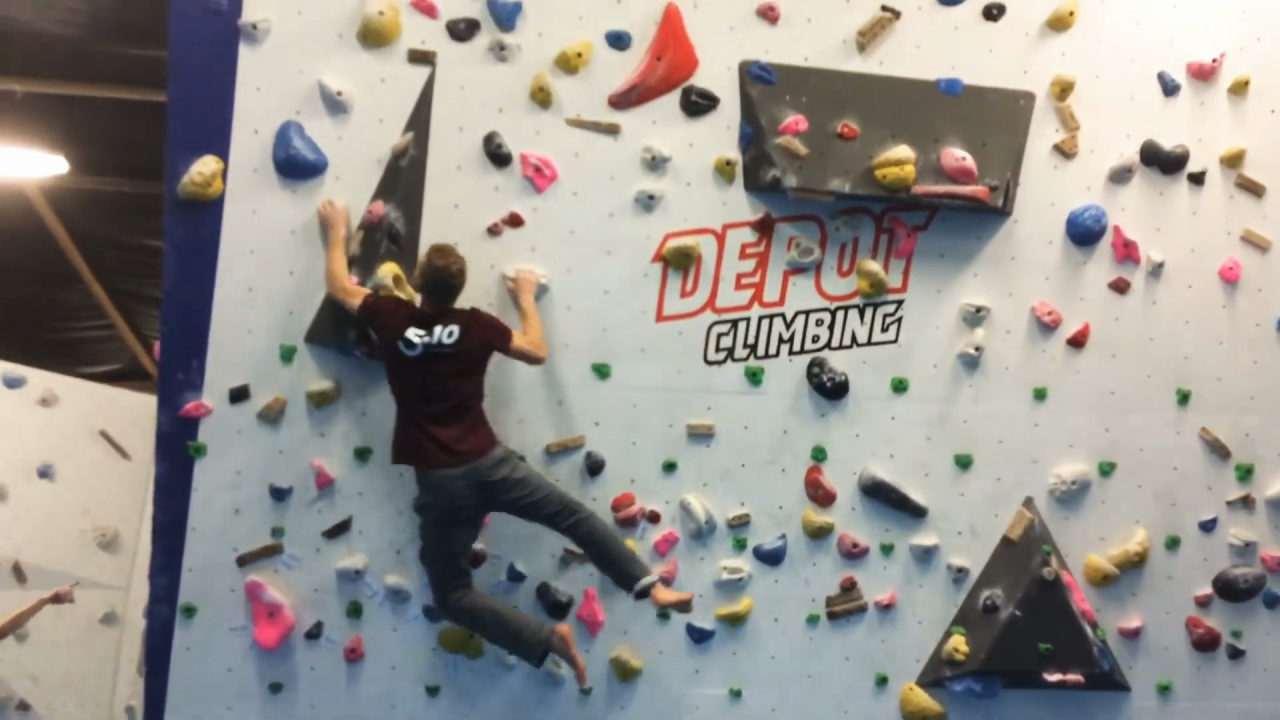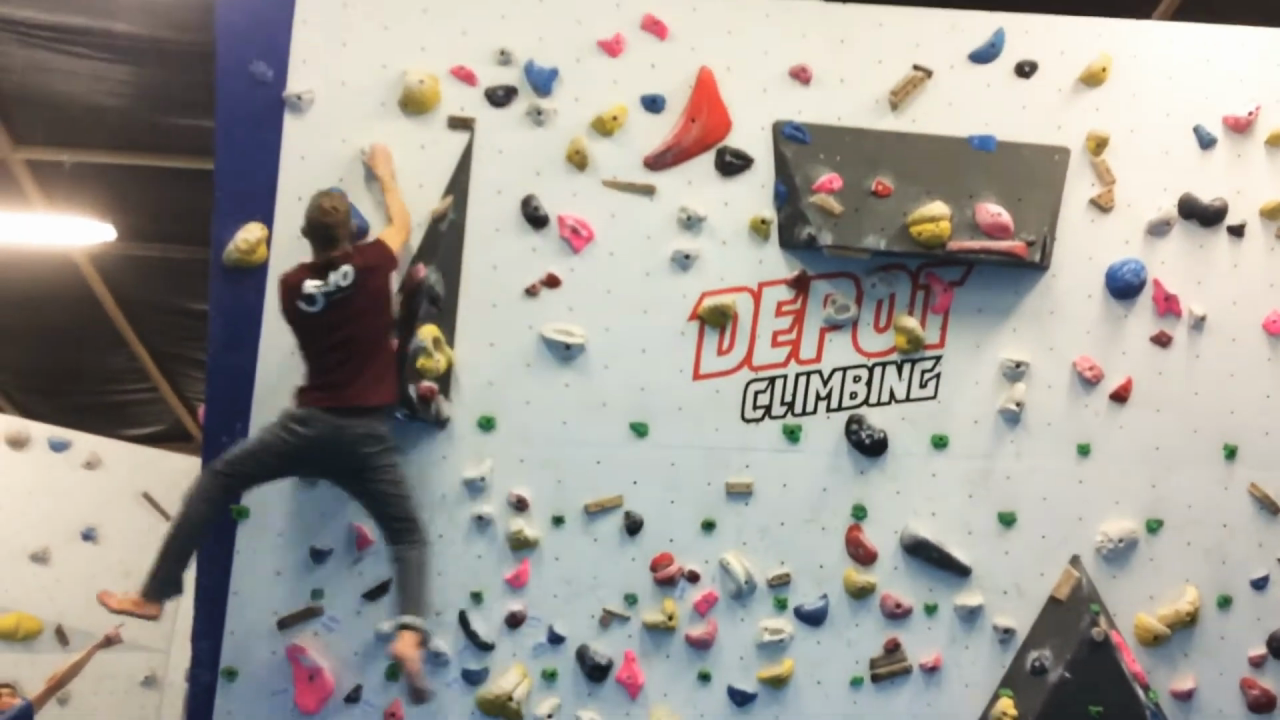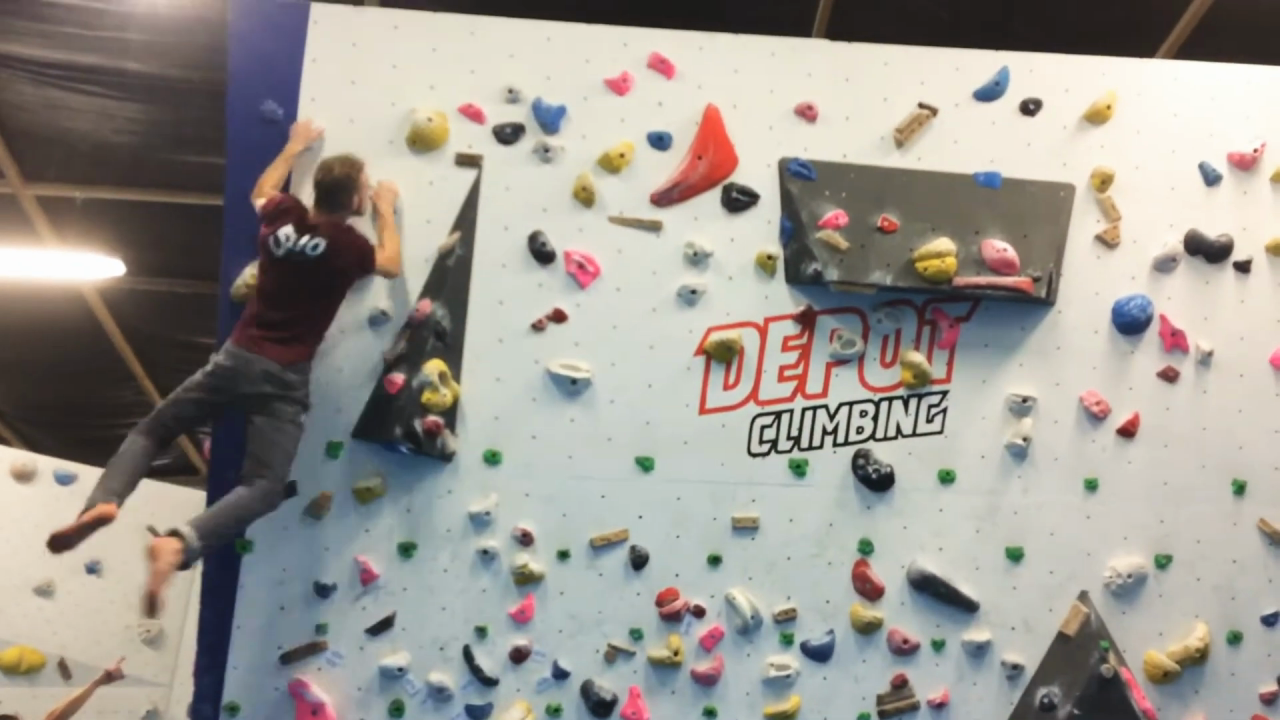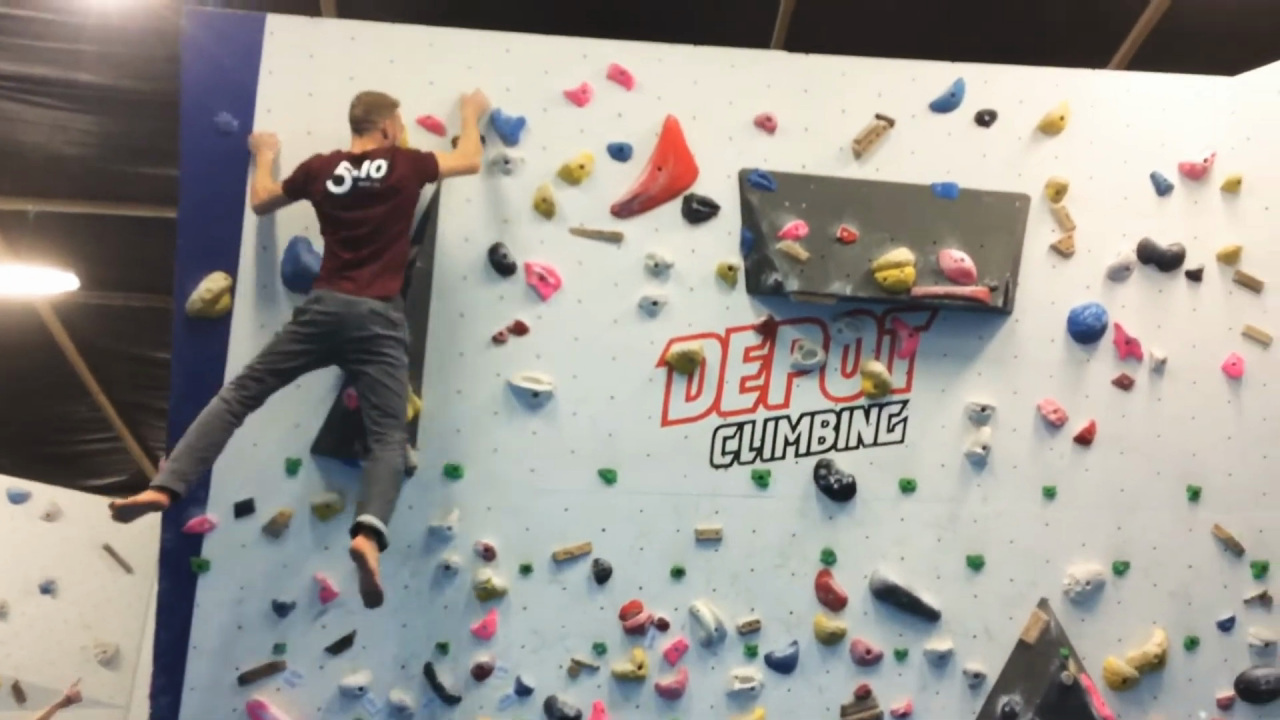
dt=0.7s
person 1, frame 1
left shoulder: (391, 317)
right shoulder: (479, 326)
left elbow: (338, 286)
right elbow: (537, 351)
left wrist: (336, 230)
right wrist: (528, 300)
left hip: (438, 483)
right hip: (491, 465)
left knee: (451, 595)
right knee: (575, 517)
left ankle: (547, 639)
right ankle: (650, 587)
person 1, frame 2
left shoulder: (293, 282)
right shoulder: (371, 265)
right elbow: (400, 223)
right wrist: (386, 175)
left hip: (310, 424)
right hip: (368, 432)
left knee: (214, 482)
right knee: (409, 535)
left ankle: (152, 597)
right ankle: (409, 633)
person 1, frame 3
left shoulder: (280, 220)
right shoulder: (347, 244)
left elbow: (264, 193)
right elbow: (393, 265)
left wrist: (294, 147)
right wrist: (387, 212)
left hip: (236, 359)
right hip: (283, 378)
left knee: (150, 430)
right knee: (264, 486)
left ankle: (104, 502)
right ankle: (179, 544)
person 1, frame 4
left shoulder: (319, 168)
right shoulder: (405, 164)
left elbow: (260, 202)
right elbow: (470, 160)
left wrist: (264, 156)
right wrist: (471, 113)
left hip: (324, 307)
right hip: (378, 316)
left knee: (238, 393)
right knee: (388, 438)
left ankle: (164, 486)
right ankle: (368, 535)
